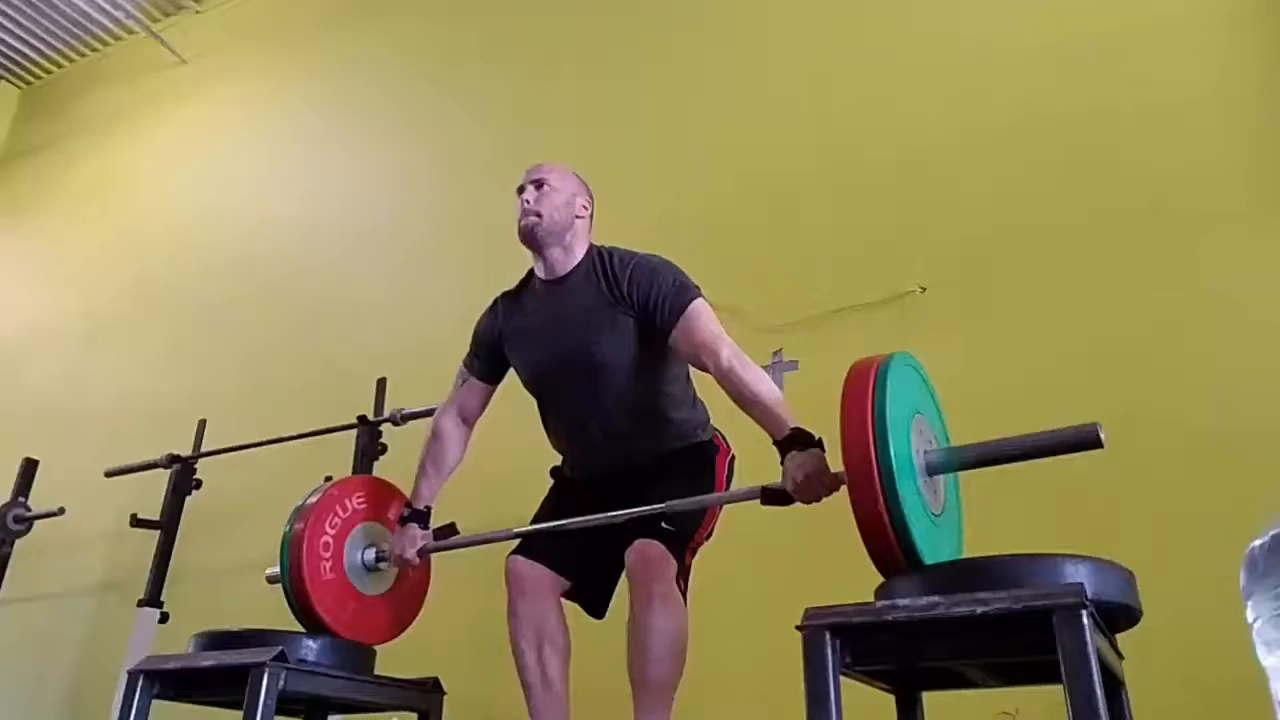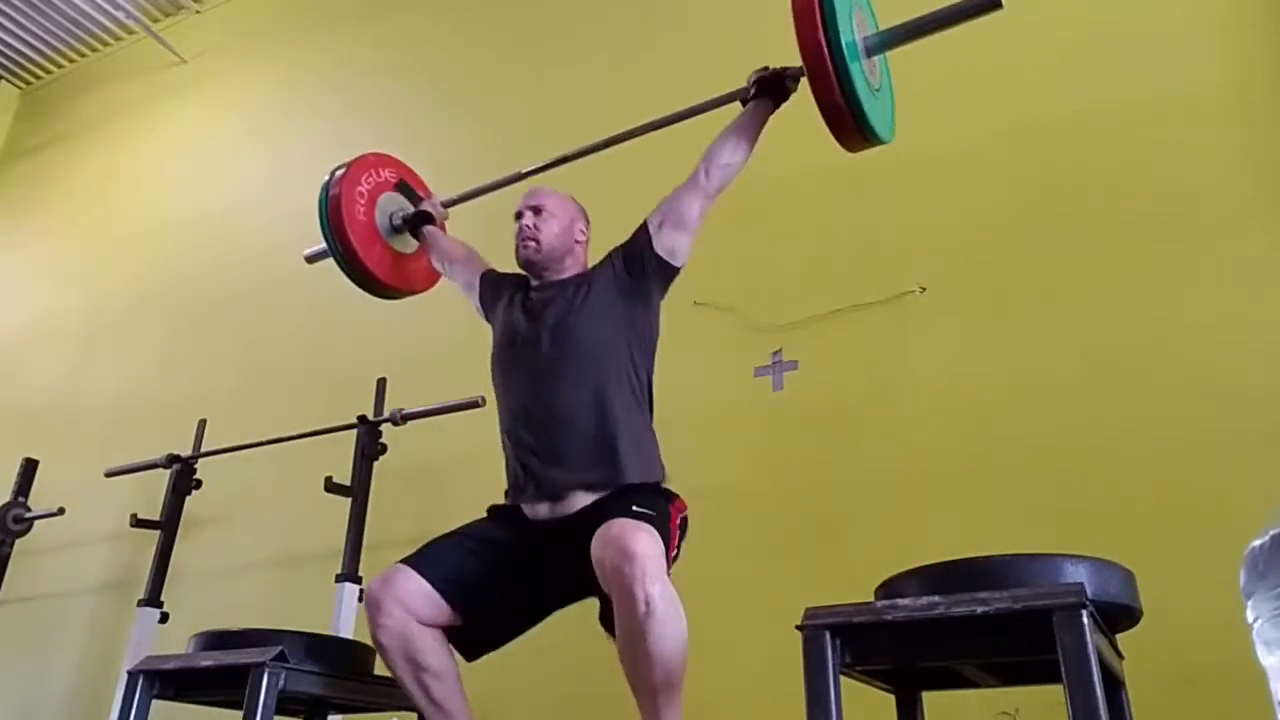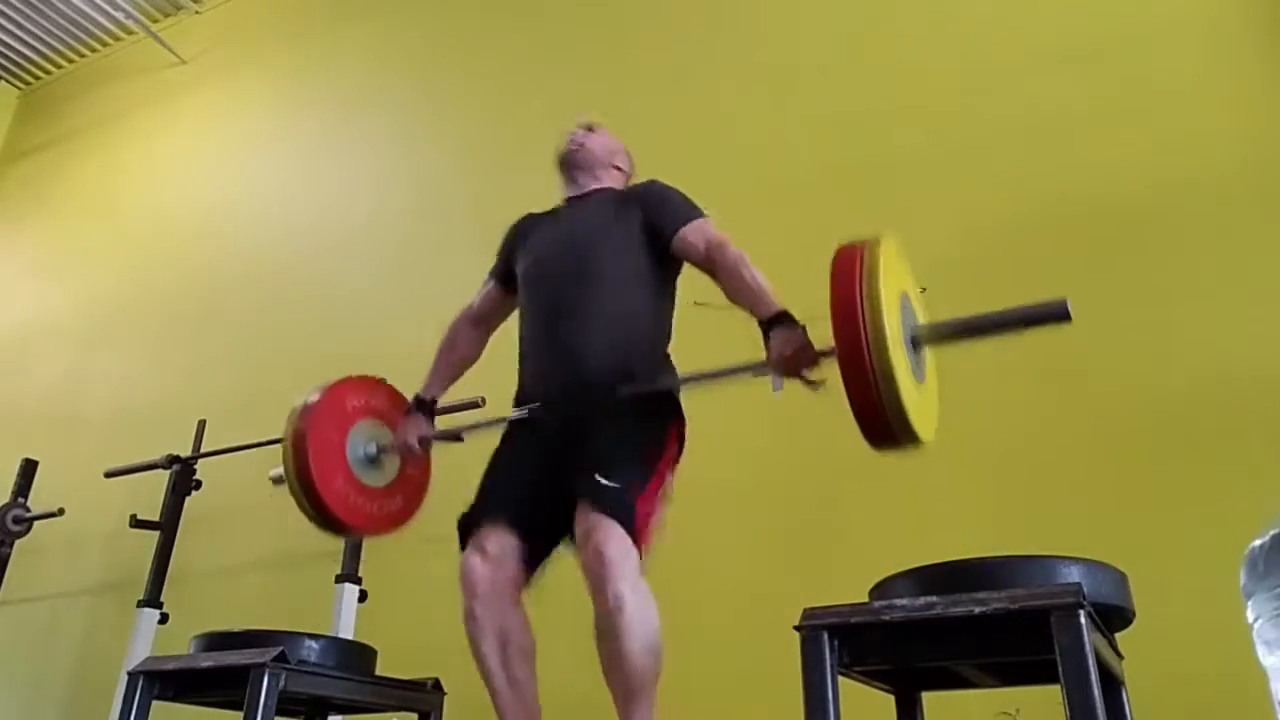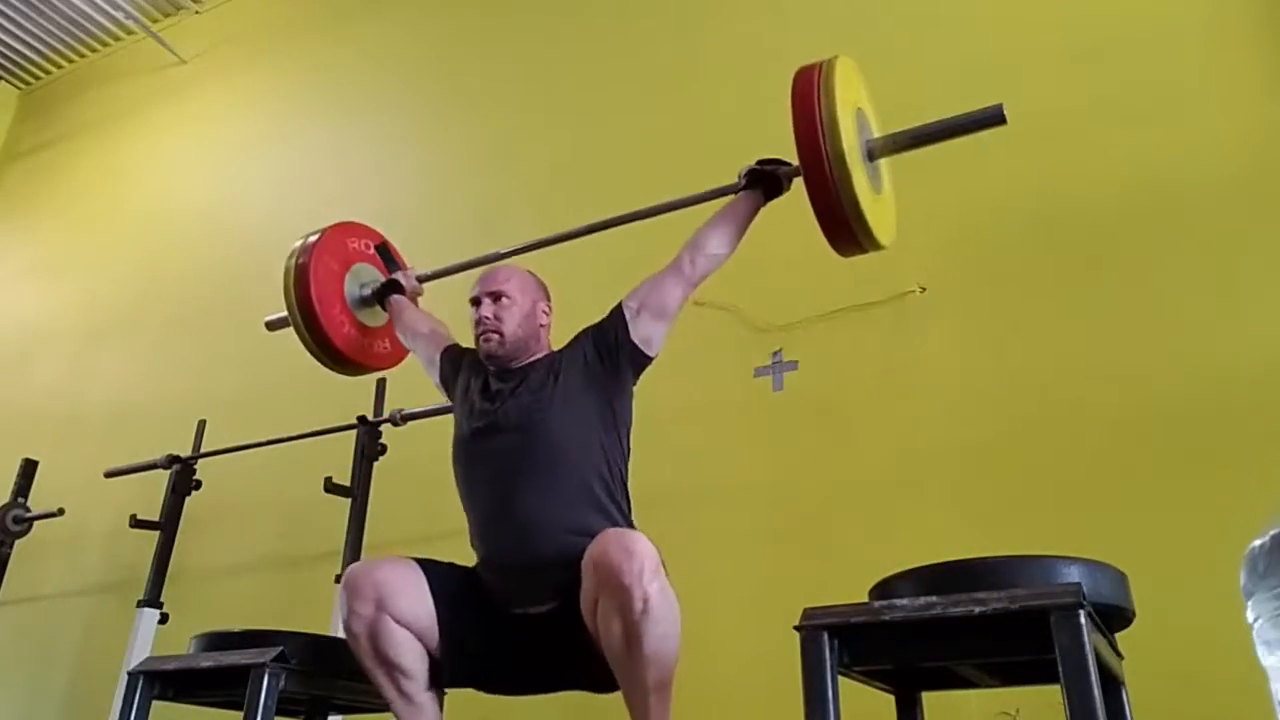
dt=1s
person 1, frame 1
left shoulder: (635, 276)
right shoulder: (506, 316)
left elbow: (723, 358)
right elbow: (456, 415)
left wrist: (795, 443)
right wrist: (417, 513)
left hip: (679, 460)
right hip: (589, 476)
left knee: (649, 565)
right knee: (527, 575)
person 1, frame 2
left shoulder: (626, 280)
right shoulder: (508, 300)
left elbow: (703, 185)
right elbow: (460, 265)
left wrist: (761, 105)
left hip: (623, 503)
right hip: (528, 526)
left knee: (631, 562)
right knee: (390, 600)
person 1, frame 3
left shoulder: (648, 204)
right shoulder: (528, 233)
left elbow: (717, 252)
right elbow: (475, 320)
left wrist: (776, 324)
right wrist: (424, 404)
left hip: (631, 408)
right hip: (542, 418)
left knee: (607, 555)
right knee: (485, 569)
person 1, frame 4
left shoulder: (594, 363)
right shoulder: (467, 378)
left elbow: (685, 273)
right elbow: (422, 336)
left wrist: (756, 194)
left hip: (599, 615)
left knee: (625, 560)
right knee: (367, 587)
